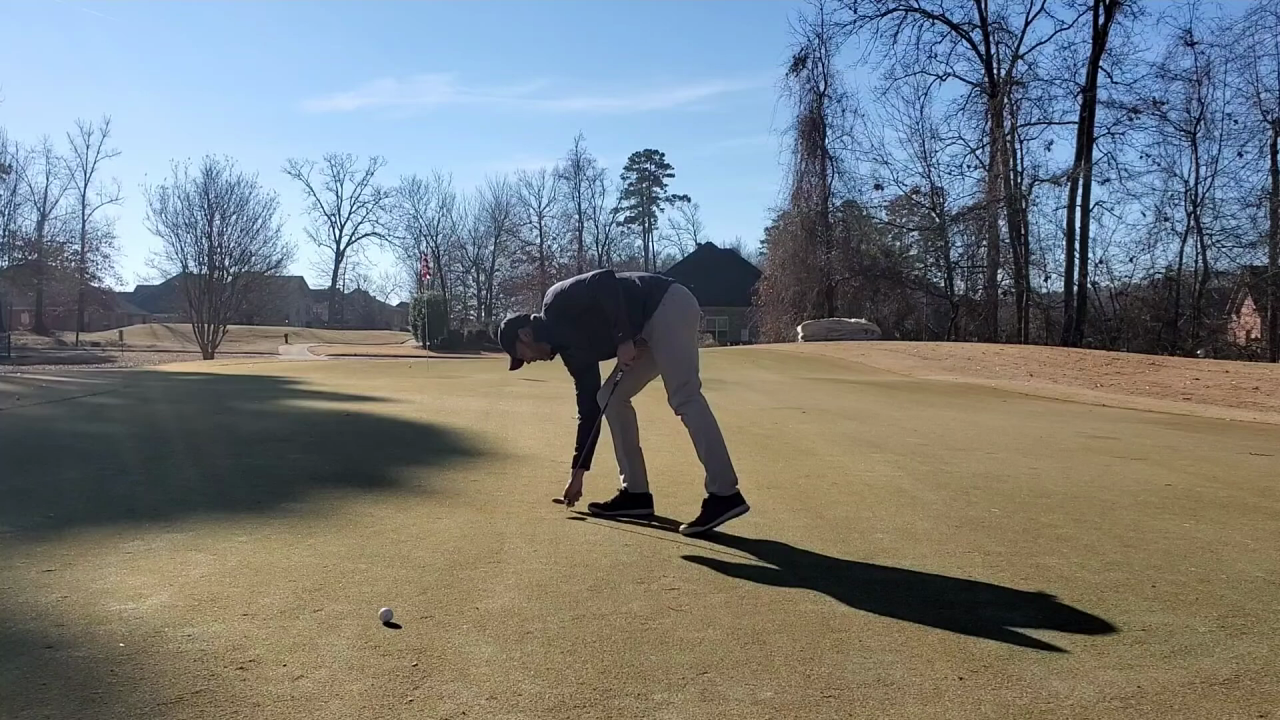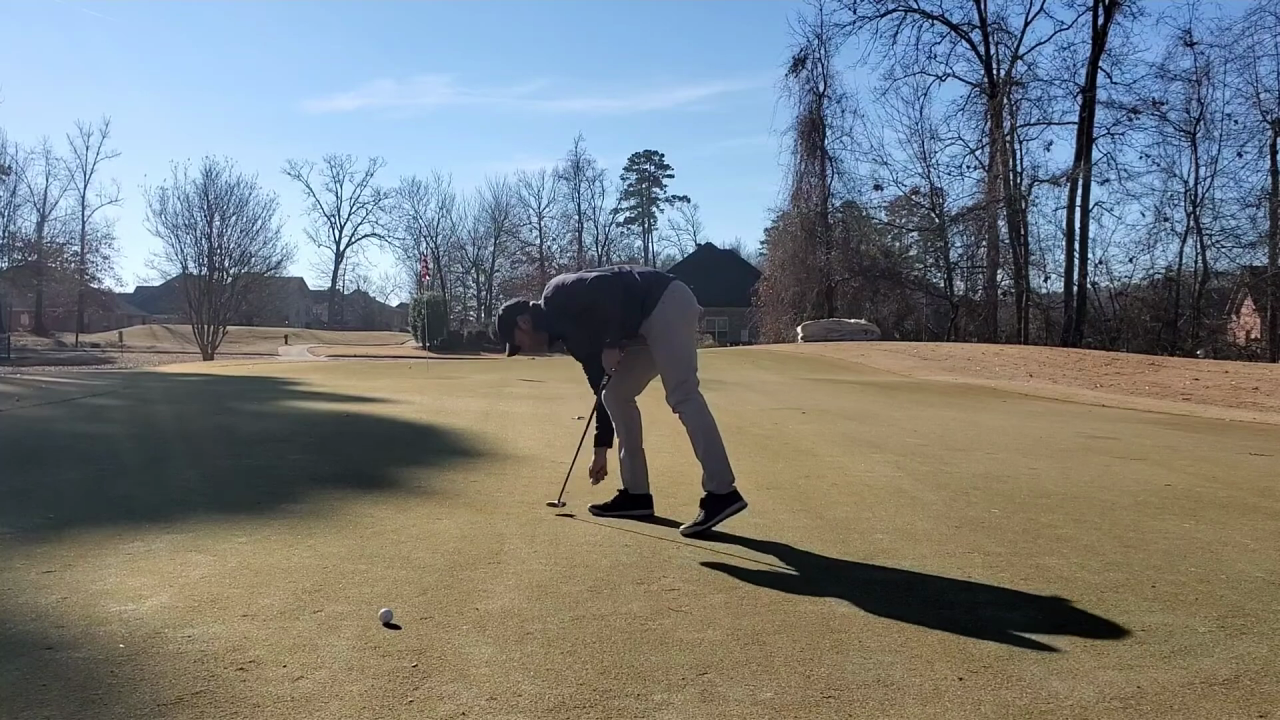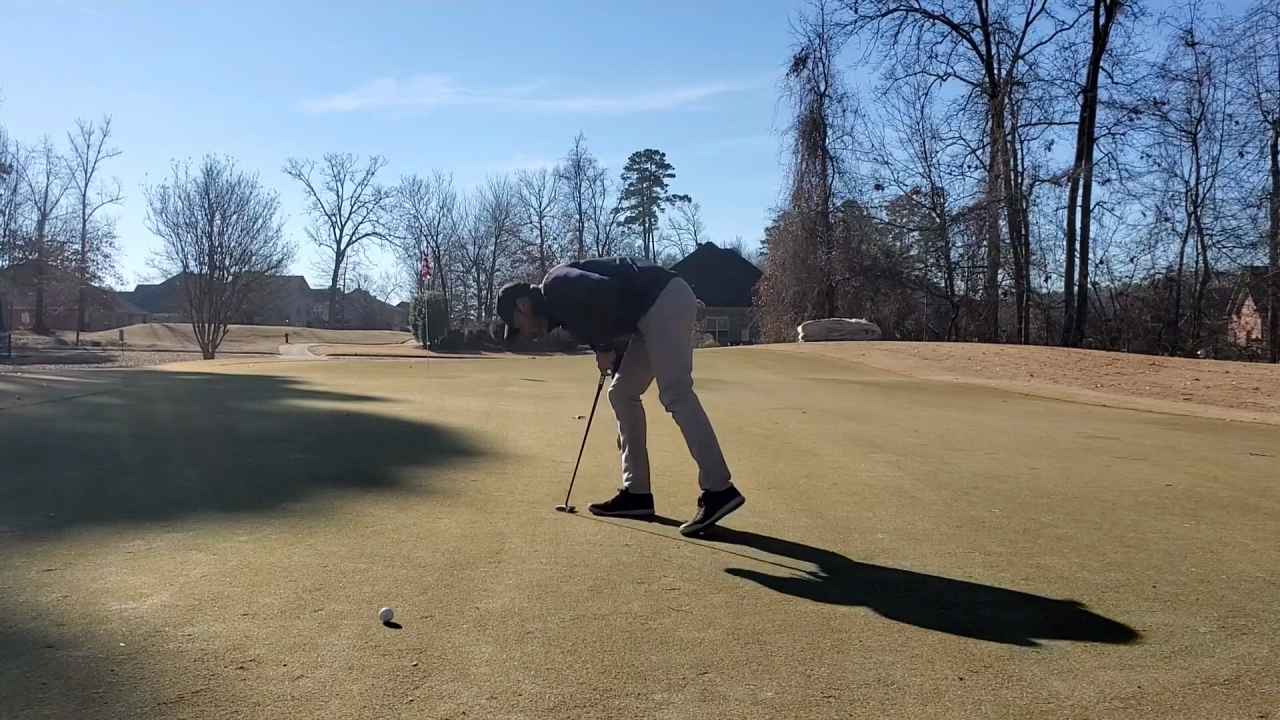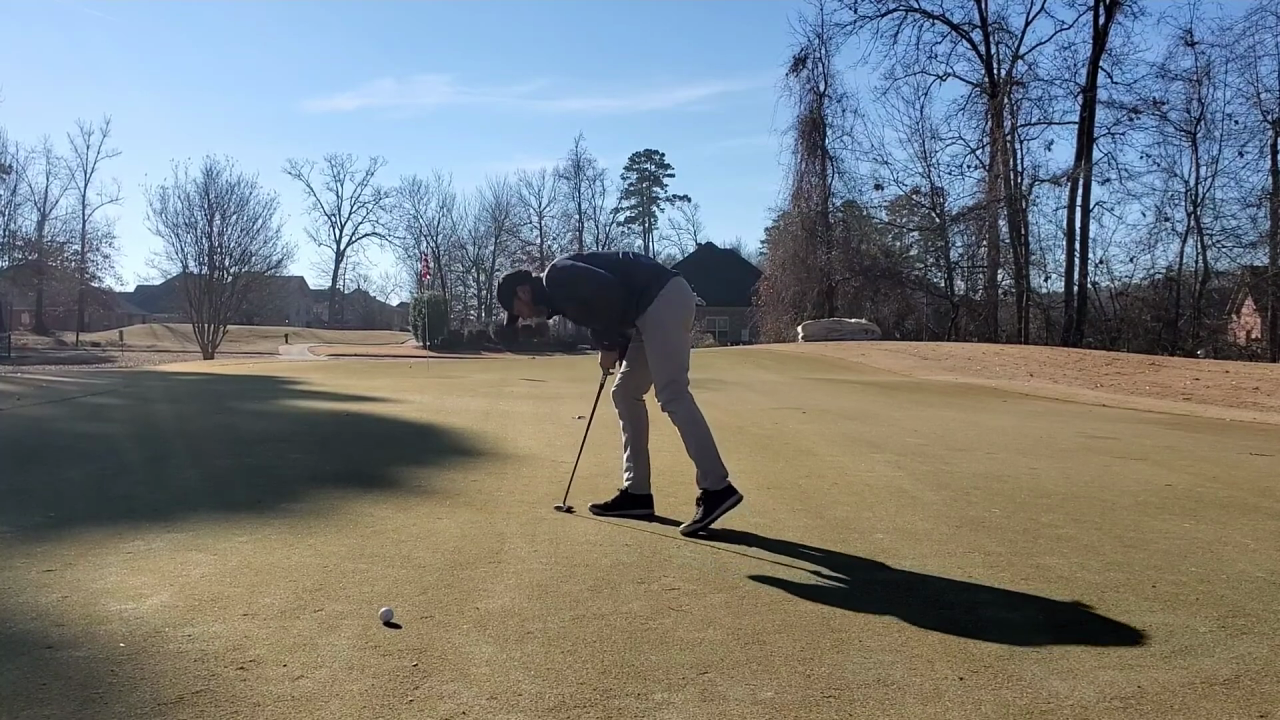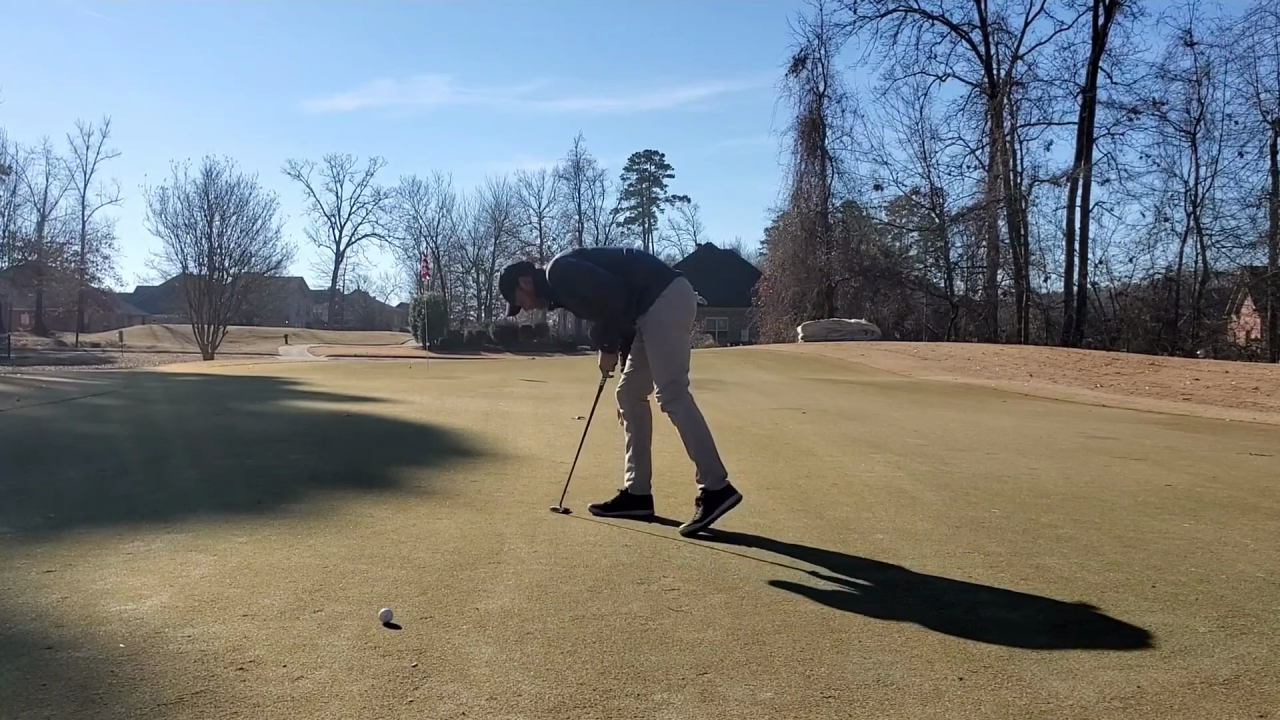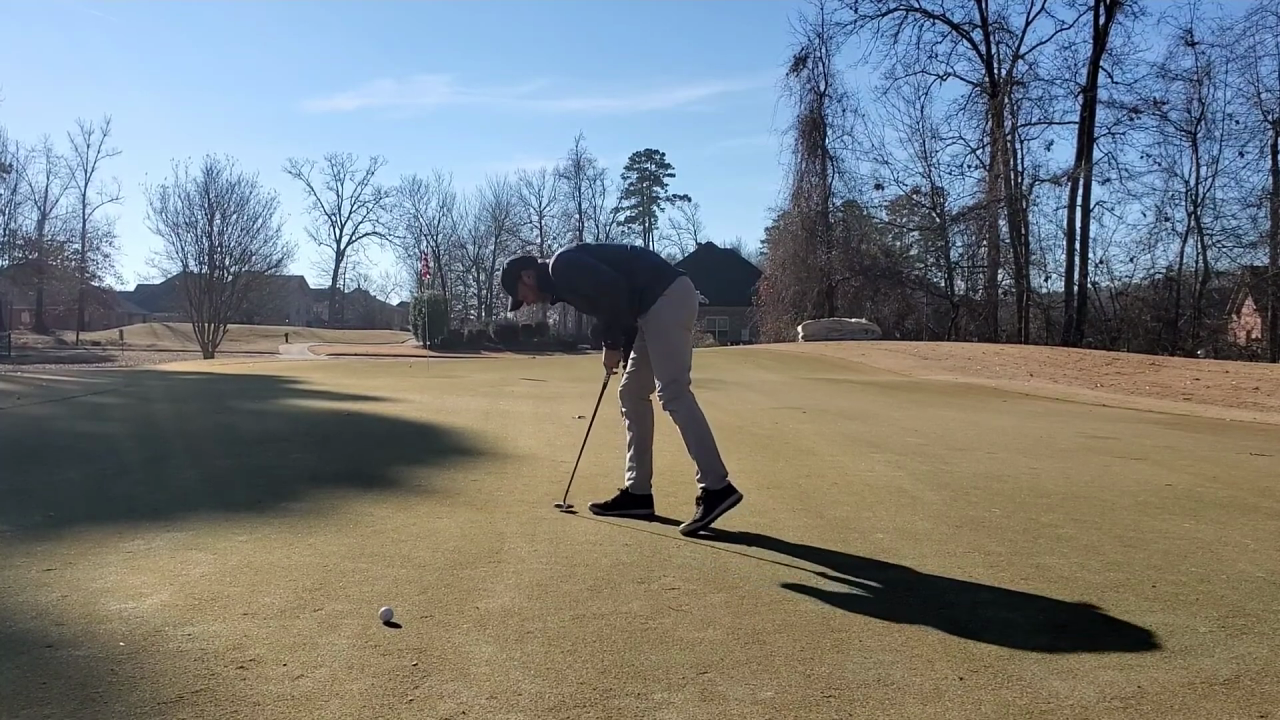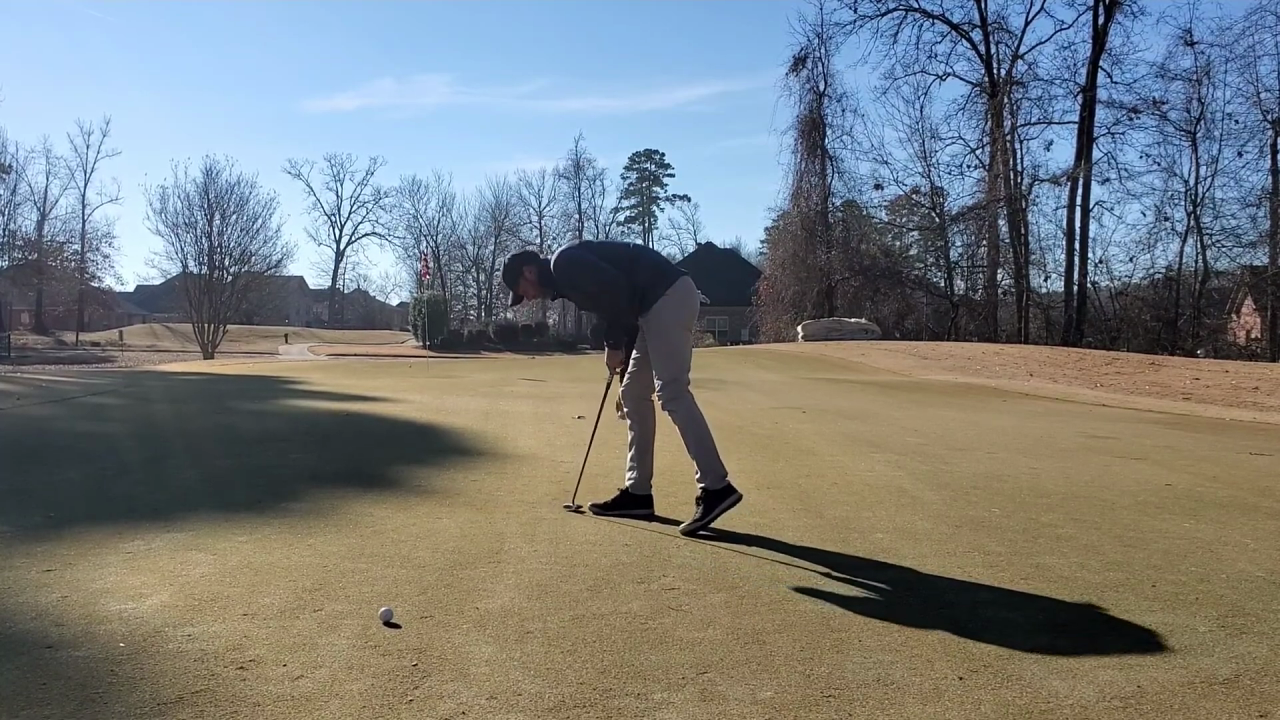
dt=0.3s
person 1, frame 1
left shoulder: (557, 303)
right shoulder: (570, 346)
left elbow: (605, 281)
right elbow: (589, 405)
left wrist: (623, 338)
right wrist: (578, 471)
left hip: (669, 307)
left knee: (684, 398)
right knee: (610, 398)
left ankle: (725, 496)
right ankle: (636, 493)
person 1, frame 2
left shoulder: (557, 297)
right shoulder: (568, 333)
left elbow: (604, 284)
right elbow: (601, 386)
left wrist: (611, 344)
right wrist: (601, 448)
left hip: (668, 304)
left knee: (682, 396)
right knee: (616, 396)
left ankle: (722, 493)
right ankle: (636, 493)
person 1, frame 3
left shoulder: (556, 286)
right shoulder: (563, 311)
left elbow: (605, 290)
right elbow: (613, 344)
left wrist: (603, 347)
left hip: (666, 300)
right hip: (653, 311)
left knee: (676, 394)
right knee: (621, 393)
left ankle: (719, 491)
right ankle: (637, 492)
person 1, frame 4
left shoulder: (557, 278)
right shoulder: (562, 297)
left elbow: (609, 289)
right elbow: (611, 325)
left wrist: (607, 346)
left hip: (665, 298)
right hip: (654, 307)
left knee: (672, 394)
right knee: (625, 393)
left ankle: (717, 489)
right ankle: (637, 493)
person 1, frame 5
left shoulder: (560, 272)
right shoulder: (563, 289)
left elbow: (612, 292)
right elbow: (618, 317)
left wrist: (606, 347)
left hip: (665, 299)
right hip: (656, 307)
left knee: (671, 394)
right knee: (630, 393)
left ankle: (716, 489)
right ankle: (637, 494)
person 1, frame 6
left shoulder: (562, 266)
right shoulder: (565, 283)
left elbow: (615, 289)
right elbow: (618, 314)
left wrist: (611, 345)
left hip: (667, 297)
right hip: (659, 304)
left knee: (672, 393)
right knee: (632, 393)
left ankle: (716, 488)
right ankle: (637, 492)
person 1, frame 7
left shoulder: (564, 263)
right shoulder: (566, 278)
left elbow: (616, 288)
right elbow: (617, 312)
left wrist: (613, 345)
right wrist: (624, 371)
left hip: (669, 296)
right hip: (659, 304)
left knee: (672, 392)
right knee: (634, 393)
left ankle: (716, 488)
right ankle: (637, 493)
